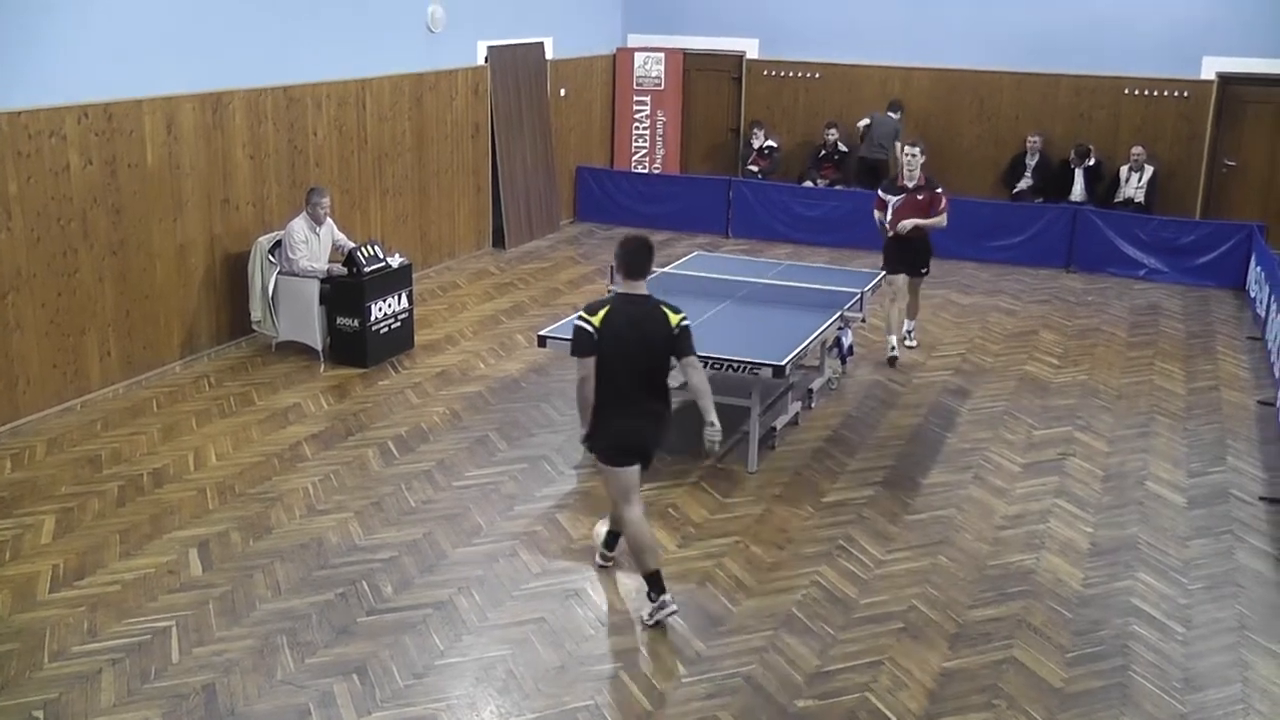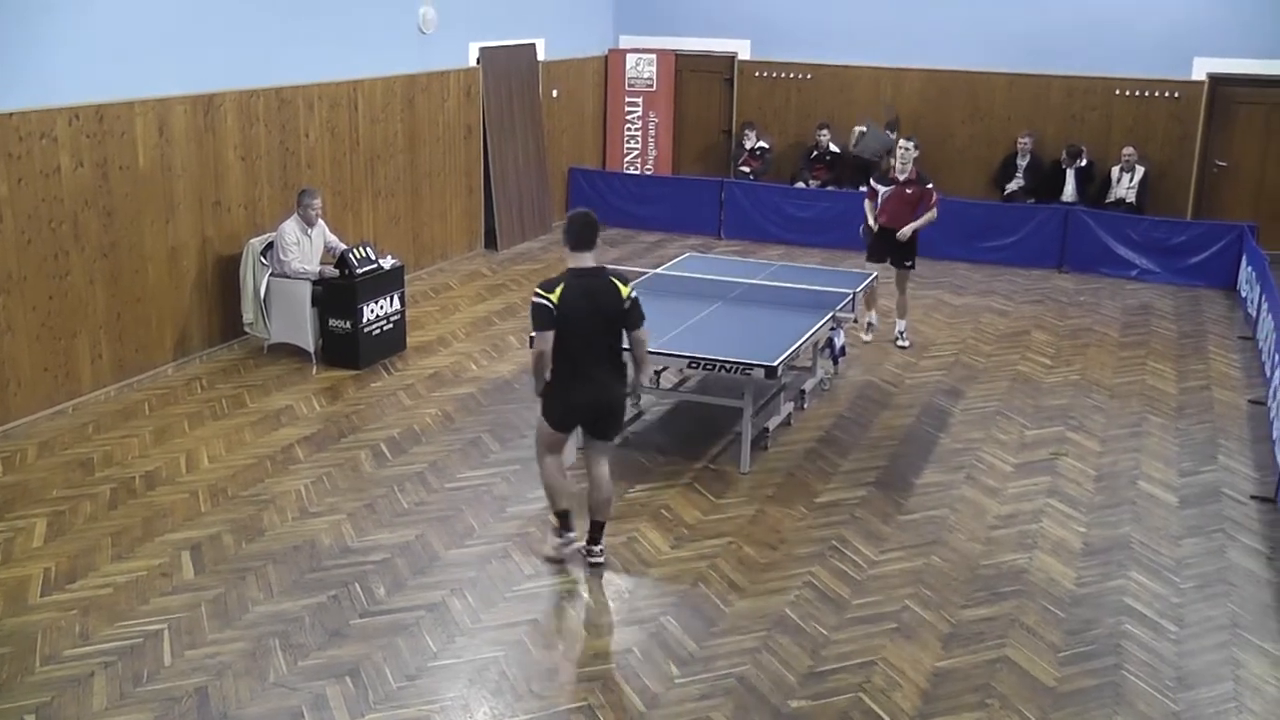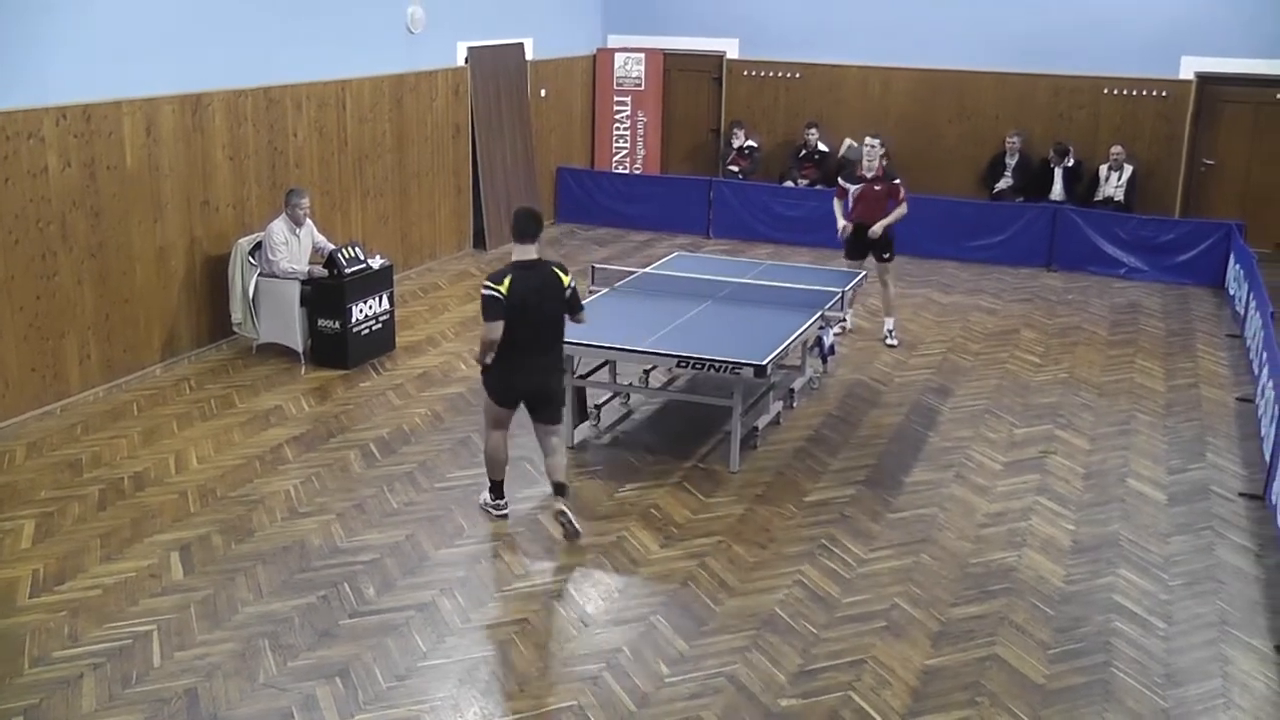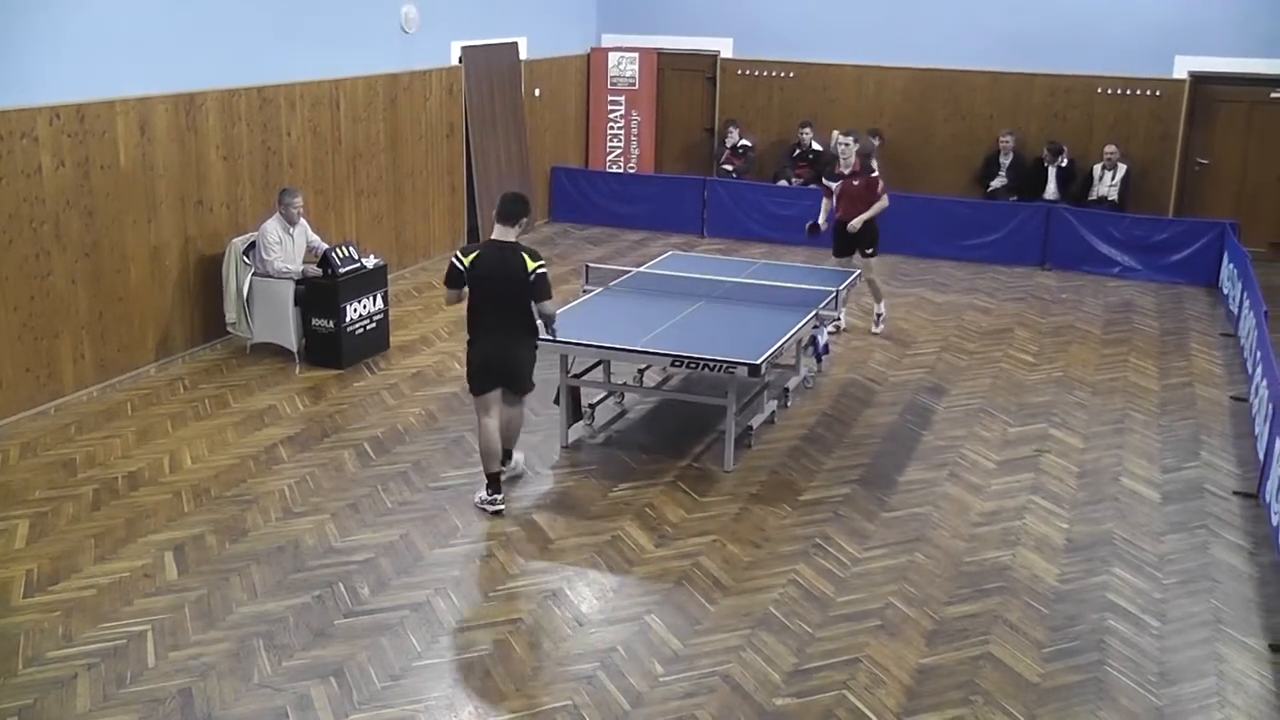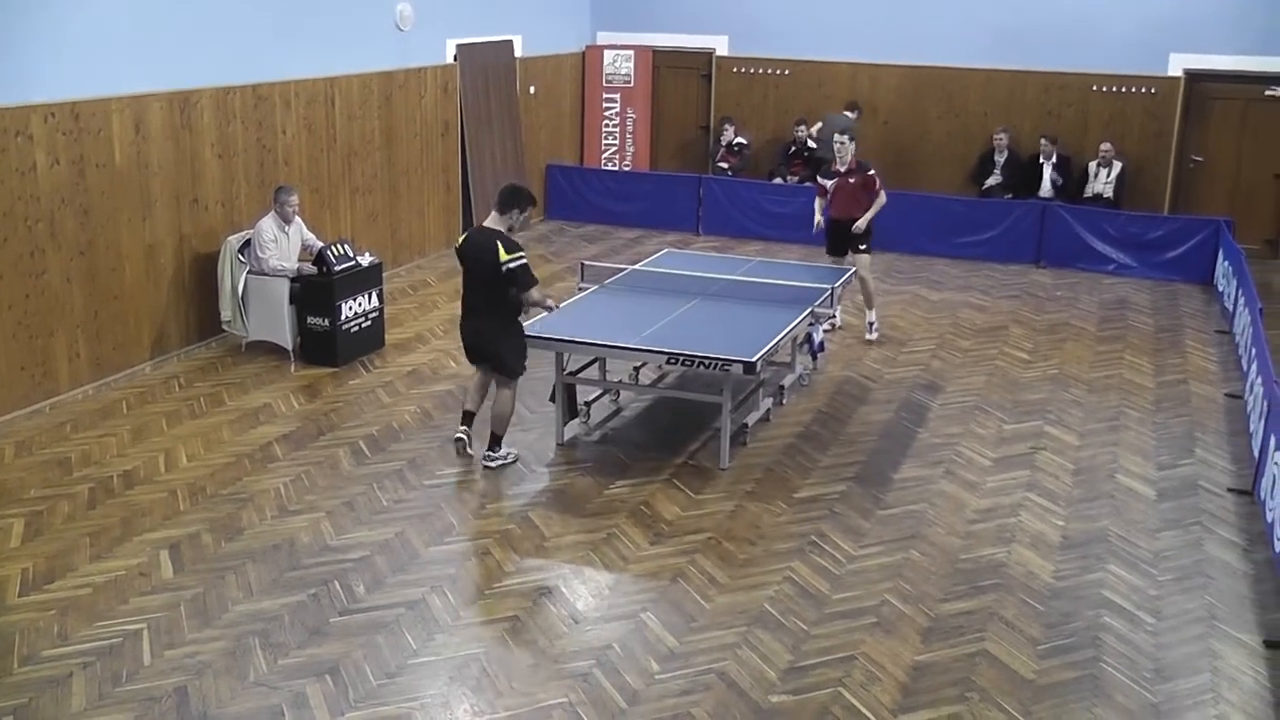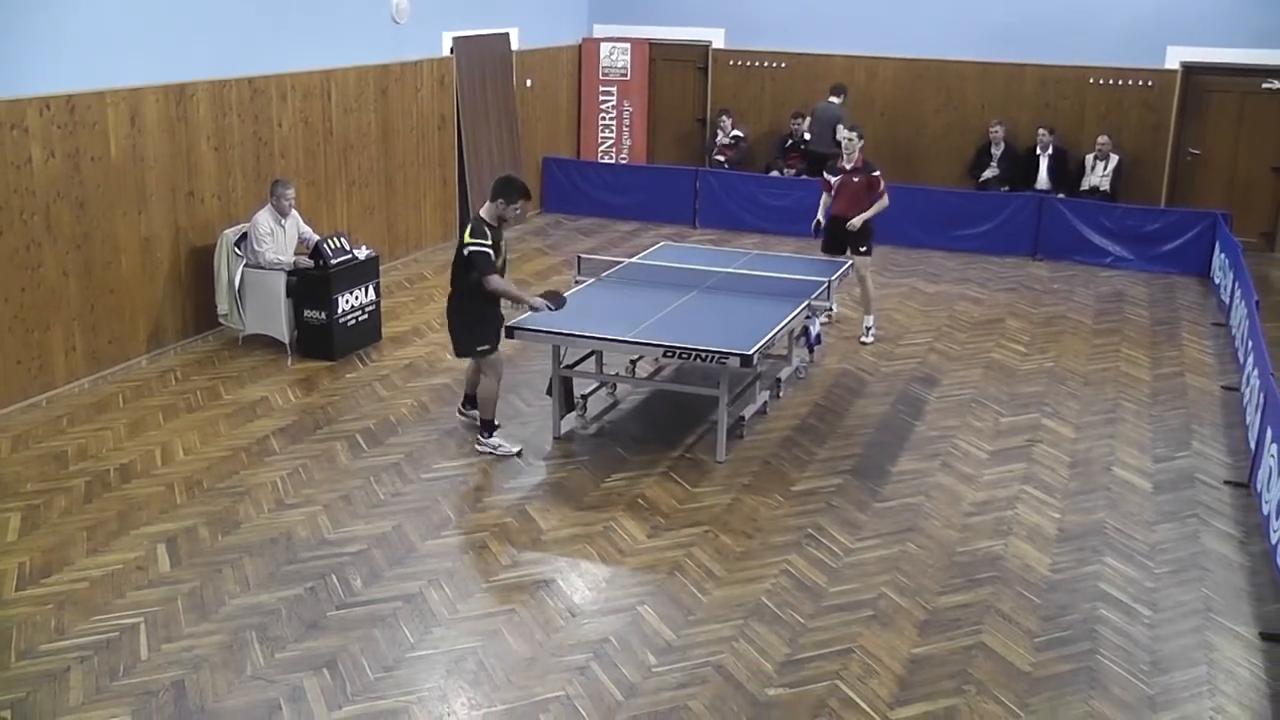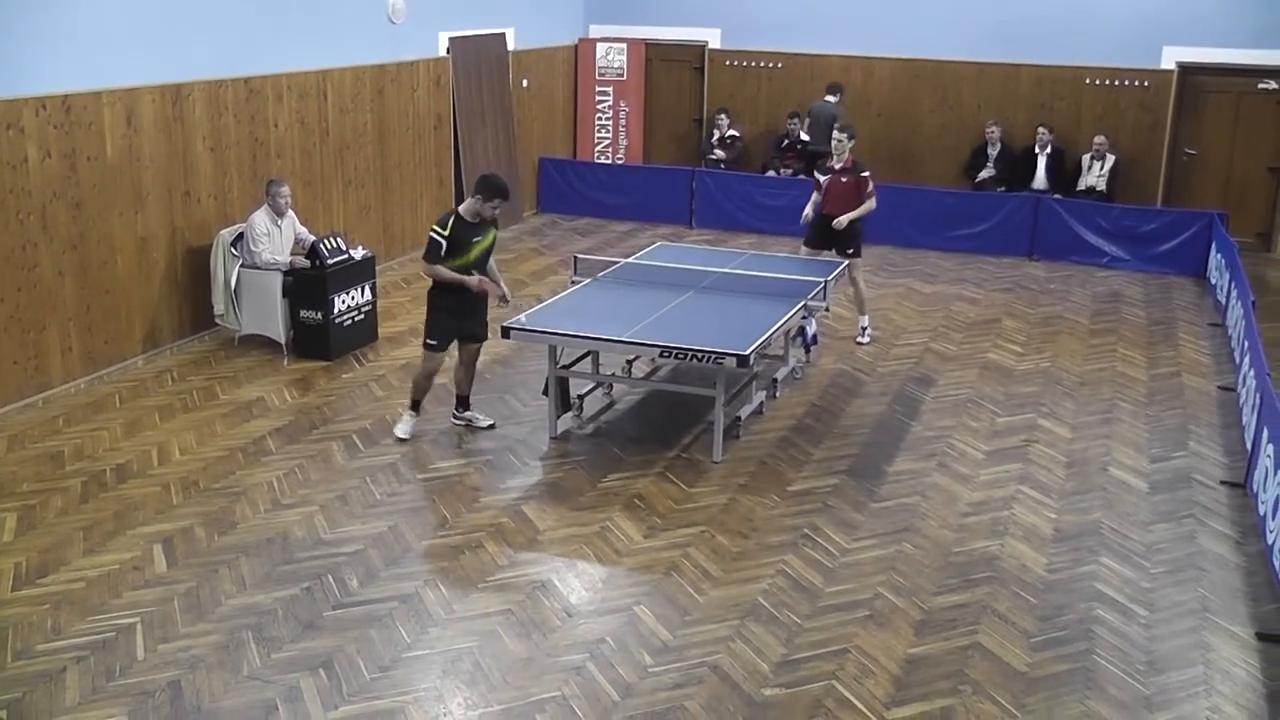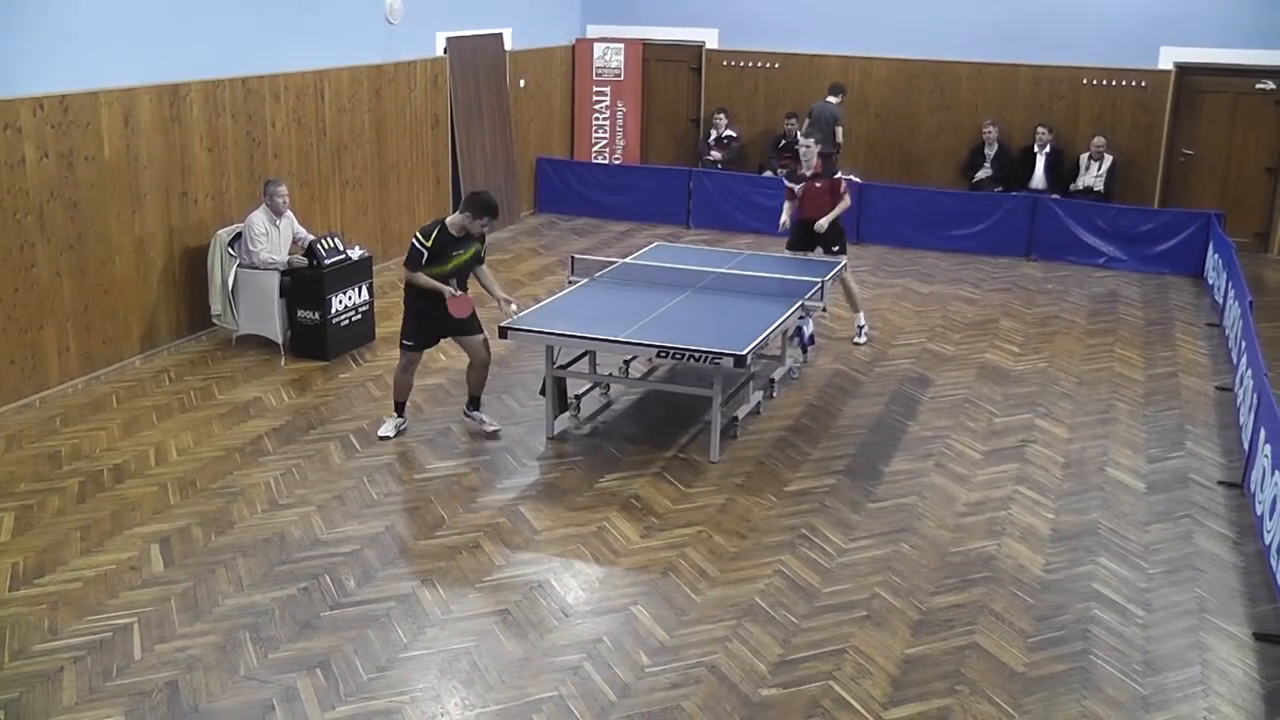
dt=0.3s
person 1, frame 1
left shoulder: (592, 316)
right shoulder: (671, 317)
left elbow: (584, 378)
right elbow: (692, 369)
left wrist: (587, 424)
right wrist: (711, 418)
left hip: (613, 424)
right hip: (652, 422)
left knee: (630, 507)
right knee: (629, 493)
left ankle: (659, 595)
right ankle: (610, 546)
person 1, frame 2
left shoulder: (550, 292)
right shoulder: (619, 286)
left elbow: (542, 349)
right elbow: (639, 340)
left wrist: (539, 382)
right wrist: (638, 376)
left hip: (566, 392)
right hip: (610, 390)
left knee: (547, 455)
right knee: (599, 463)
left ankle: (564, 530)
right ankle: (595, 544)
person 1, frame 3
left shoulder: (497, 283)
right shoulder: (560, 275)
left elbow: (492, 336)
right elbow: (578, 317)
left wrist: (482, 357)
left hip: (509, 372)
right hip: (549, 373)
left knee: (495, 429)
right knee: (553, 442)
left ankle: (497, 497)
right ankle: (562, 501)
person 1, frame 4
left shoulder: (468, 256)
right shoulder: (531, 260)
left elbow: (451, 298)
right elbow: (546, 309)
right wrist: (549, 322)
left hip: (482, 347)
right hip: (519, 347)
left knee: (487, 414)
right knee: (513, 404)
left ankle: (494, 492)
right ankle: (505, 463)
person 1, frame 5
left shoulder: (466, 239)
right shoulder: (510, 250)
right elbow: (532, 295)
right wrist: (546, 303)
left hip: (471, 325)
right hip: (502, 329)
left knee: (484, 374)
right knee: (506, 386)
left ankle: (465, 428)
right ankle: (494, 451)
person 1, frame 6
left shoulder: (495, 224)
right shoulder: (478, 235)
right elbow: (490, 280)
left wrist: (520, 294)
right wrist: (526, 299)
left hip: (486, 307)
right hip: (468, 310)
left knee: (484, 364)
right knee: (493, 369)
left ankle: (469, 406)
right ankle: (486, 436)
person 1, frame 7
left shoulder: (489, 223)
right shoulder: (445, 227)
right elbow: (430, 268)
left wrist: (499, 283)
right wrist: (467, 281)
left hip: (474, 302)
right hip: (445, 304)
left knee: (470, 358)
right knee: (431, 365)
left ankle: (462, 410)
right ankle: (412, 413)
person 1, frame 8
left shoulder: (476, 236)
right shoulder: (428, 236)
left elbow: (479, 267)
right elbow: (409, 273)
left wrist: (499, 295)
right wrist: (441, 288)
right hip: (422, 306)
left knee: (482, 355)
right knee: (407, 363)
left ankle: (473, 409)
right ankle: (398, 417)
person 2, frame 1
left shoulder: (932, 188)
right shoulder: (889, 186)
left elbow: (942, 221)
right elbow: (878, 212)
left wrist: (914, 221)
right wrist: (885, 224)
left hip: (919, 244)
right hip: (895, 243)
left knee: (913, 293)
right knee: (894, 295)
left ankle: (909, 328)
right ankle: (892, 345)
person 2, frame 2
left shoulder: (922, 183)
right shoulder: (881, 177)
left elbow: (932, 213)
right elbow: (869, 200)
left wrist: (912, 227)
right wrist: (870, 219)
left hip: (904, 237)
right hip: (880, 233)
left knee: (901, 286)
left ankle: (901, 330)
right ankle: (871, 321)
person 2, frame 3
left shoulder: (889, 178)
right shoulder: (849, 176)
left elbow: (902, 208)
right elbow: (838, 199)
left wrist: (883, 224)
right wrist: (840, 219)
left hip: (880, 232)
right hip: (856, 231)
left knee: (885, 280)
left ankle: (889, 328)
right ankle: (846, 318)
person 2, frame 4
left shoulder: (868, 173)
right shoulder: (830, 174)
left elbow: (883, 201)
left wrist: (861, 218)
right wrist: (822, 217)
left hip: (864, 228)
right hip: (841, 227)
left knee: (869, 276)
left ankle: (879, 308)
right ankle: (841, 317)
person 2, frame 5
left shoulder: (864, 170)
right shoulder: (825, 172)
left elbow: (881, 198)
right elbow: (820, 198)
left wrist: (865, 219)
right wrist: (818, 214)
left hip: (858, 227)
right hip: (835, 226)
left knee: (862, 275)
left ankle: (871, 319)
right ankle: (835, 315)
person 2, frame 6
left shoulder: (870, 171)
right shoulder: (832, 168)
left elbow: (884, 201)
left wrist: (862, 217)
right wrist: (821, 212)
left hip: (859, 227)
right hip: (834, 223)
left knee: (862, 275)
left ankle: (869, 325)
right ankle: (830, 307)
person 2, frame 7
left shoulder: (859, 171)
right shoulder: (822, 168)
left elbow: (871, 203)
left wrist: (848, 217)
right wrist: (810, 207)
left hip: (846, 227)
right hip: (822, 222)
left knee: (854, 276)
left ankle: (864, 326)
person 2, frame 8
left shoulder: (830, 173)
right shoulder: (791, 176)
left elbow: (846, 200)
left wrist: (828, 218)
right wrist: (785, 215)
left hip: (829, 227)
right hip: (803, 225)
left knee: (843, 276)
left ankle: (861, 324)
